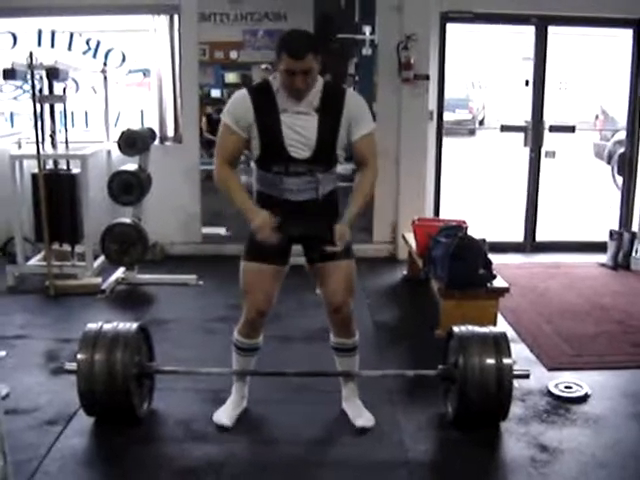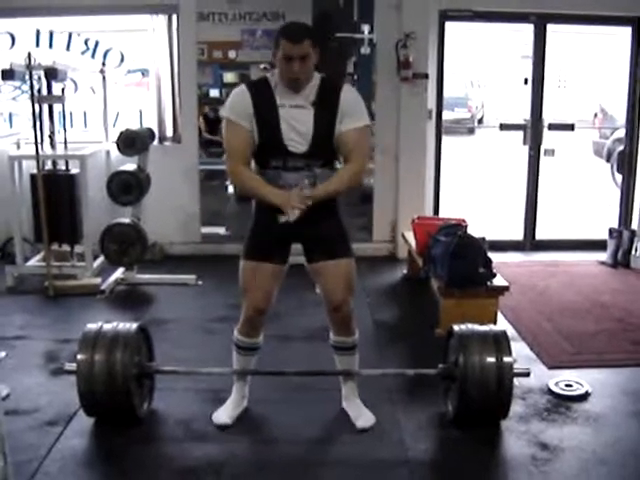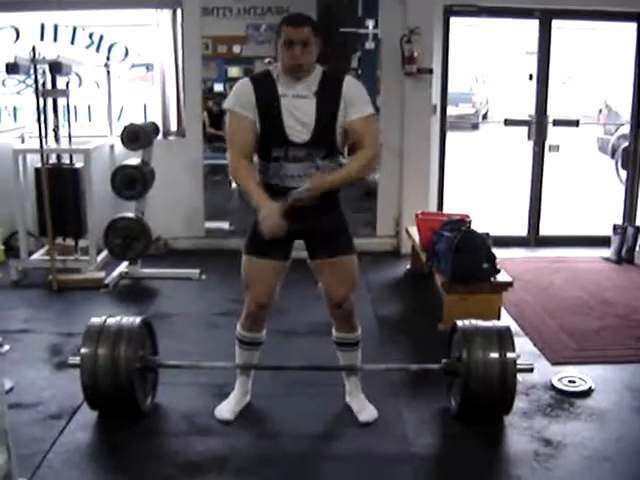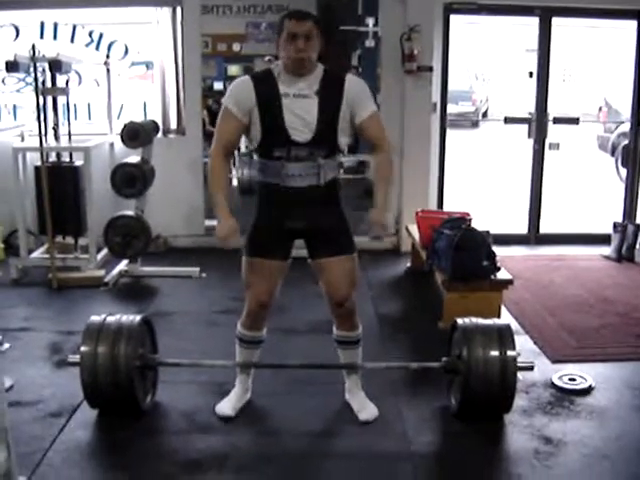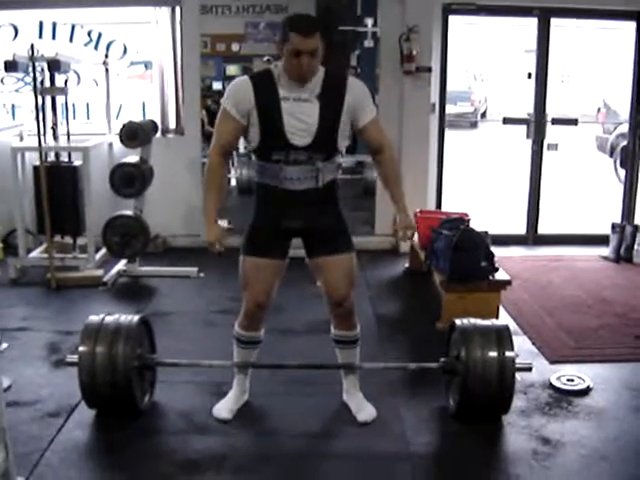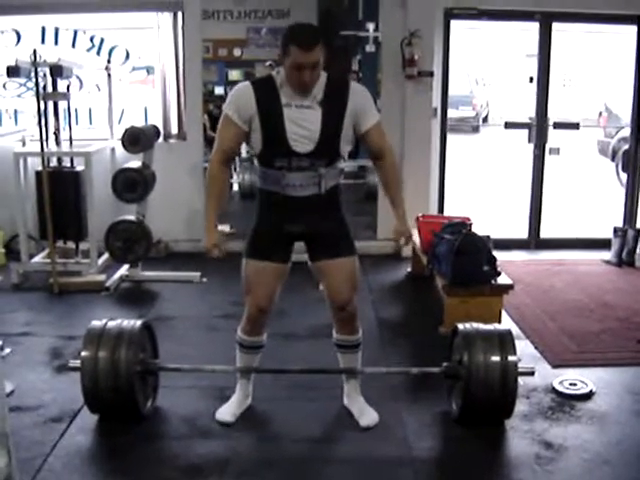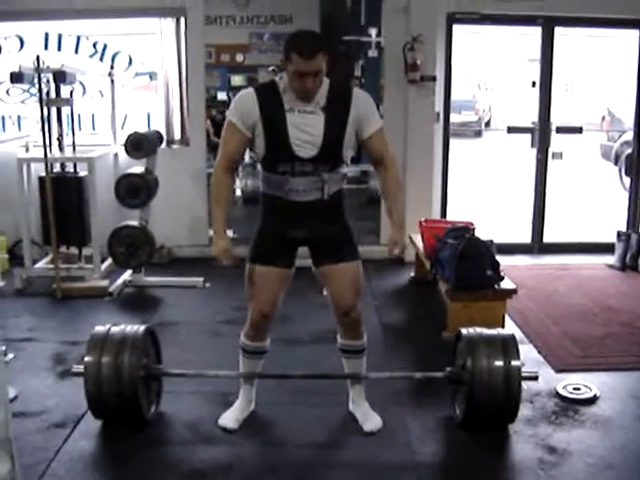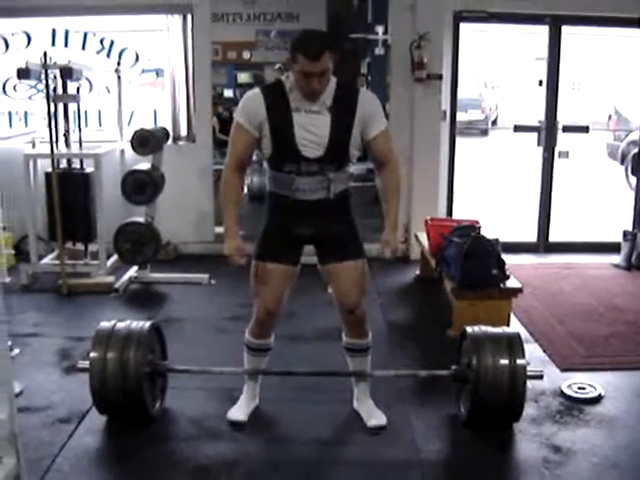
dt=0.2s
person 1, frame 1
left shoulder: (347, 102)
right shoulder: (247, 102)
left elbow: (370, 166)
right elbow: (223, 166)
left wrist: (347, 220)
right wrist: (253, 213)
left hip: (326, 218)
right hip: (270, 217)
left knee: (341, 308)
right knee: (254, 311)
left ankle: (350, 395)
right ankle: (238, 393)
person 1, frame 2
left shoulder: (344, 97)
right shoulder: (246, 98)
left elbow: (358, 164)
right elbow: (236, 166)
left wrist: (308, 197)
right wrist: (281, 197)
left hip: (323, 214)
right hip: (270, 213)
left knee: (341, 307)
right knee: (253, 309)
left ankle: (350, 395)
right ankle: (239, 393)
person 1, frame 3
left shoulder: (346, 89)
right shoulder: (249, 90)
left elbow: (370, 150)
right elbow: (238, 156)
left wrist: (324, 183)
right wrist: (264, 204)
left hip: (326, 210)
right hip: (271, 210)
left knee: (342, 304)
right knee: (256, 305)
left ankle: (354, 389)
right ankle: (242, 387)
person 1, frame 4
left shoulder: (349, 88)
right shoulder: (249, 89)
left elbow: (380, 147)
right elbow: (221, 153)
left wrist: (381, 204)
right wrist: (222, 213)
left hip: (325, 208)
right hip: (273, 208)
left knee: (344, 303)
right knee: (257, 304)
left ankle: (354, 388)
right ankle: (242, 386)
person 1, frame 5
left shoulder: (348, 90)
right shoulder: (247, 90)
left elbow: (381, 150)
right elbow: (218, 155)
left wrist: (401, 208)
right wrist: (211, 219)
left hip: (323, 209)
right hip: (271, 209)
left knee: (342, 302)
right knee: (254, 305)
left ankle: (351, 388)
right ankle: (239, 386)
person 1, frame 6
left shoulder: (351, 95)
right shoulder: (249, 96)
left elbow: (383, 156)
right elbow: (220, 161)
left wrist: (400, 216)
right wrist: (211, 225)
left hip: (326, 213)
right hip: (273, 214)
left knee: (345, 306)
right knee: (256, 309)
left ankle: (353, 392)
right ankle: (242, 391)
person 1, frame 7
left shoulder: (354, 101)
right shoulder: (252, 102)
left elbow: (385, 163)
right elbow: (225, 168)
left wrist: (396, 225)
right wrist: (220, 232)
left hip: (329, 218)
right hip: (276, 218)
left knee: (349, 311)
right knee: (259, 314)
left ankle: (357, 397)
right ankle: (245, 397)
person 1, frame 8
left shoulder: (360, 102)
right shoulder: (259, 102)
left elbow: (387, 164)
right elbow: (234, 168)
left wrist: (391, 226)
right wrist: (231, 232)
left hip: (335, 216)
right hip: (283, 216)
left knee: (354, 309)
right knee: (264, 312)
left ankle: (362, 395)
right ankle: (250, 392)
